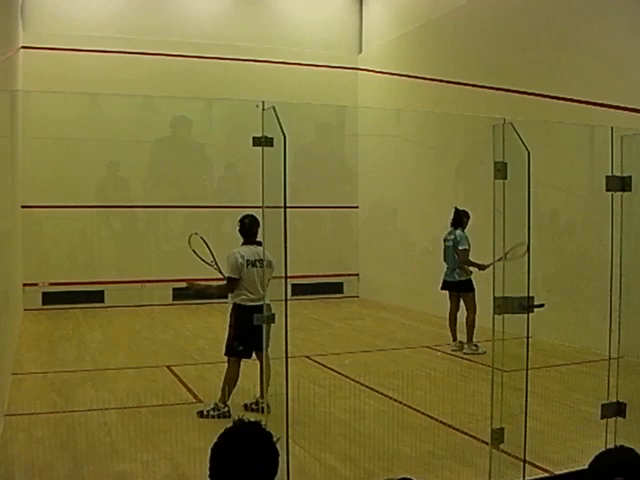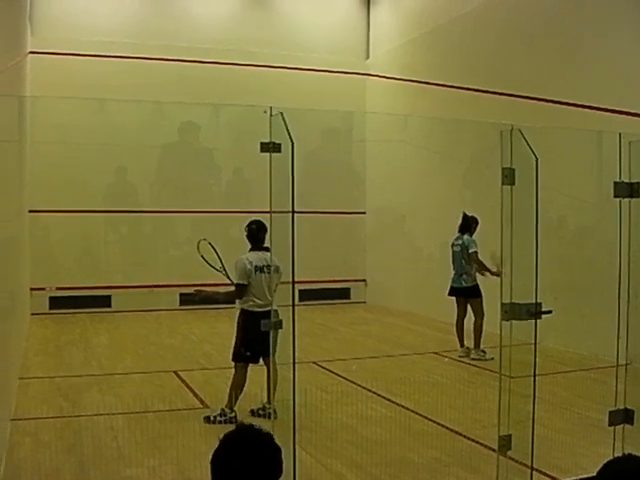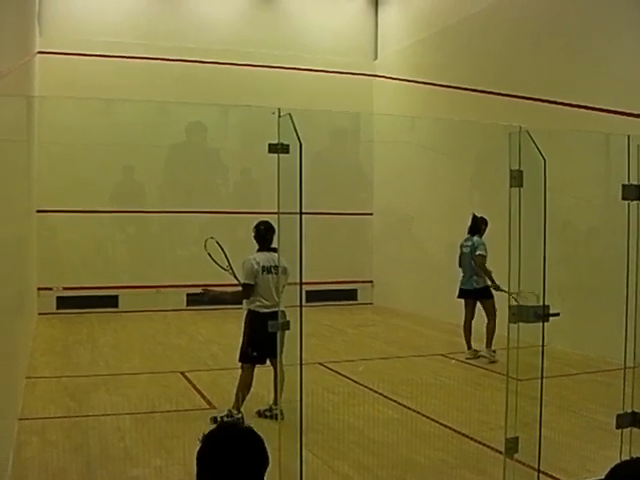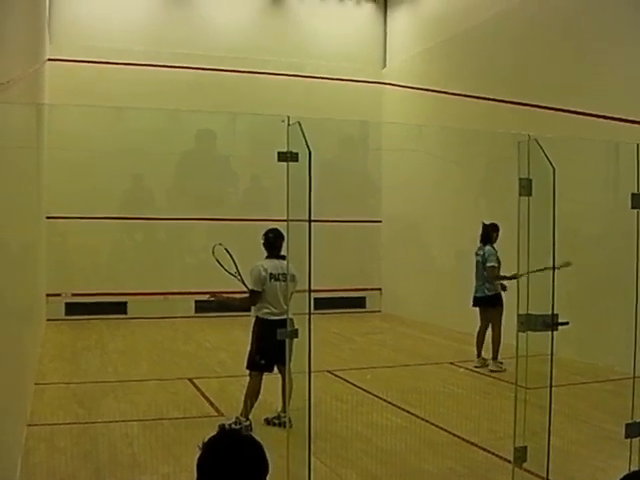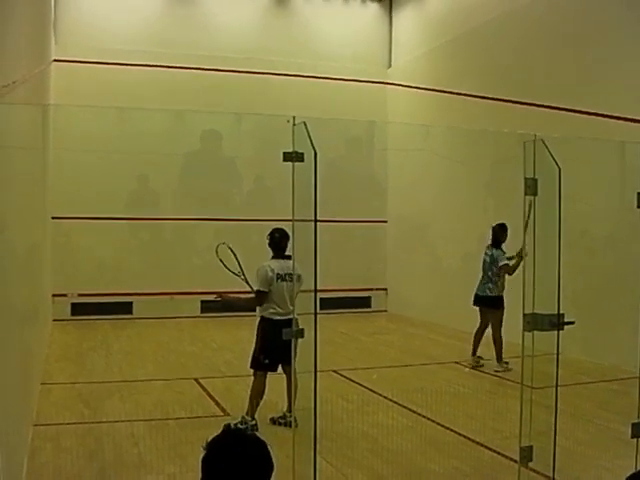
dt=0.3s
person 1, frame 1
left shoulder: (237, 255)
right shoulder: (266, 255)
left elbow: (230, 288)
right elbow: (263, 284)
left wrist: (203, 288)
left hip: (244, 310)
right hip: (262, 309)
left knee: (234, 359)
right knee: (263, 355)
left ankle: (222, 405)
right ankle: (262, 401)
person 1, frame 2
left shoulder: (245, 261)
right shoulder: (274, 261)
left elbow: (239, 294)
right elbow: (271, 290)
left wrist: (211, 295)
left hip: (251, 316)
right hip: (269, 314)
left knee: (241, 365)
right knee: (270, 361)
left ankle: (229, 411)
right ankle: (269, 407)
person 1, frame 3
left shoulder: (252, 261)
right shoulder: (282, 261)
left elbow: (246, 294)
right elbow: (278, 290)
left wrist: (217, 294)
left hip: (258, 317)
right hip: (276, 315)
left knee: (248, 366)
right knee: (277, 362)
left ankle: (236, 412)
right ankle: (276, 408)
person 1, frame 4
left shoulder: (260, 268)
right shoulder: (290, 269)
left elbow: (253, 300)
right elbow: (287, 298)
left wrist: (225, 299)
left hip: (266, 324)
right hip: (284, 323)
left knee: (256, 373)
right knee: (285, 370)
left ankle: (244, 419)
right ankle: (284, 415)
person 1, frame 5
left shoulder: (266, 268)
right shoulder: (295, 268)
left elbow: (259, 301)
right elbow: (291, 297)
left wrist: (231, 299)
left hip: (271, 324)
right hip: (289, 323)
left knee: (260, 372)
right knee: (290, 370)
left ankle: (249, 419)
right ankle: (289, 415)
person 2, frame 1
left shoulder: (448, 235)
right shoulder: (461, 236)
right elbow: (463, 259)
right wrist: (479, 265)
left hip: (450, 277)
right hip: (462, 278)
left knee: (453, 310)
right knee: (471, 310)
left ankle: (455, 342)
right ankle: (469, 345)
person 2, frame 2
left shoulder: (455, 241)
right shoulder: (469, 241)
right elbow: (476, 261)
left wrist: (476, 270)
right wrist: (491, 271)
left hip: (457, 283)
right hip: (469, 284)
left knee: (460, 315)
right knee: (479, 316)
left ankle: (463, 348)
right ankle: (477, 350)
person 2, frame 3
left shoulder: (464, 242)
right shoulder: (479, 242)
right elbow: (480, 264)
right wrist: (492, 280)
left hip: (466, 285)
right hip: (479, 285)
left knee: (468, 317)
right knee: (491, 316)
left ankle: (470, 350)
right ankle: (488, 349)
person 2, frame 4
left shoulder: (480, 250)
right shoulder: (491, 252)
right elbow: (493, 275)
left wrist: (499, 283)
right wrist: (509, 277)
left hip: (480, 293)
right hip: (491, 294)
left knee: (483, 326)
right knee: (496, 328)
left ankle: (479, 358)
right ankle: (494, 362)
person 2, frame 5
left shoulder: (490, 248)
right shoulder: (498, 253)
right elbow: (509, 271)
left wrist: (514, 257)
right wrist: (521, 257)
left hip: (482, 293)
right hip: (493, 295)
left knee: (483, 325)
right knee: (496, 329)
left ankle: (474, 356)
right ankle: (500, 363)
